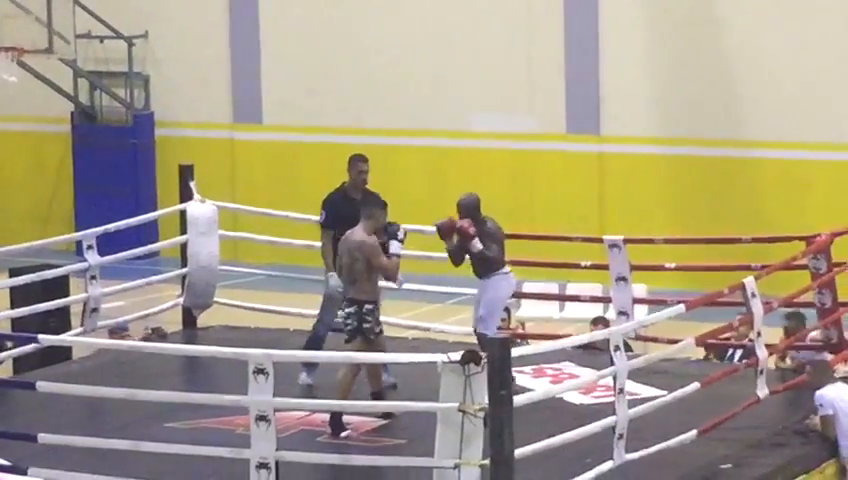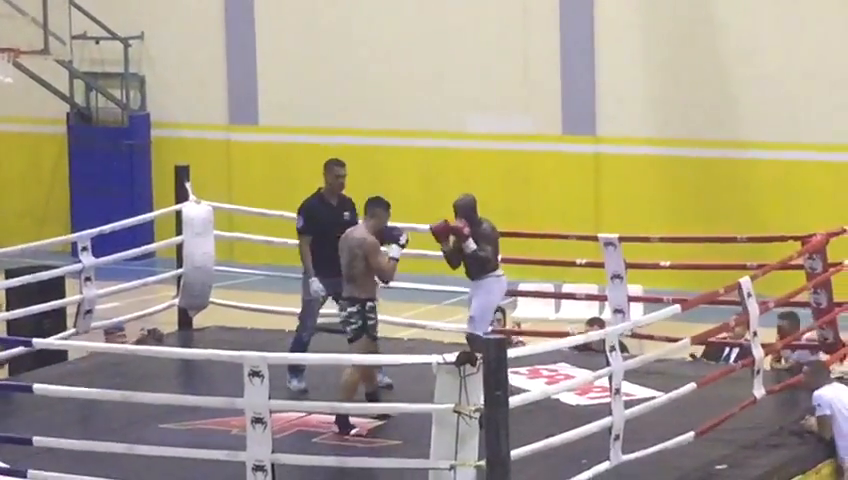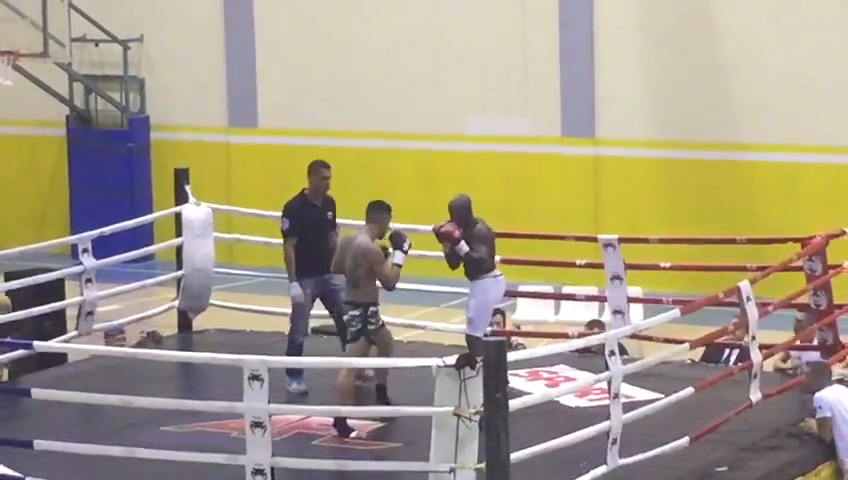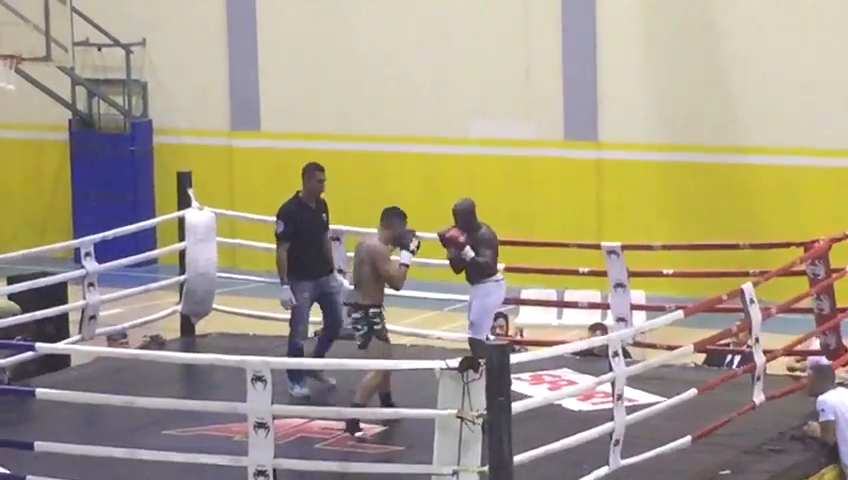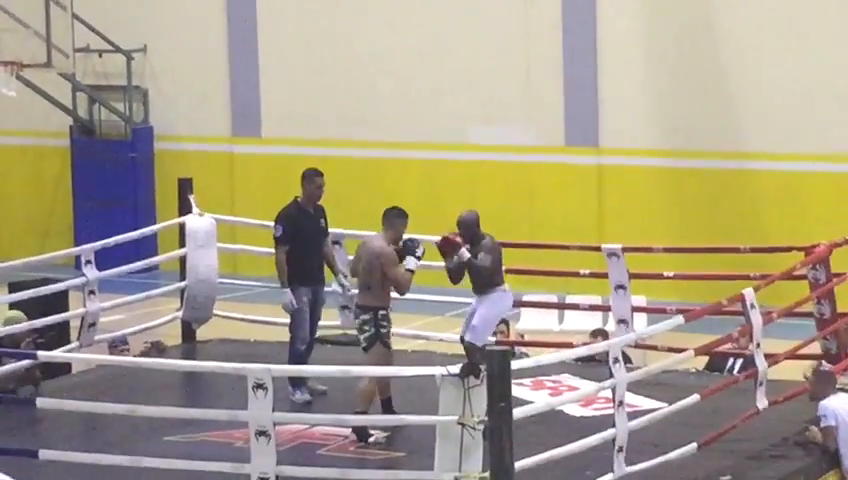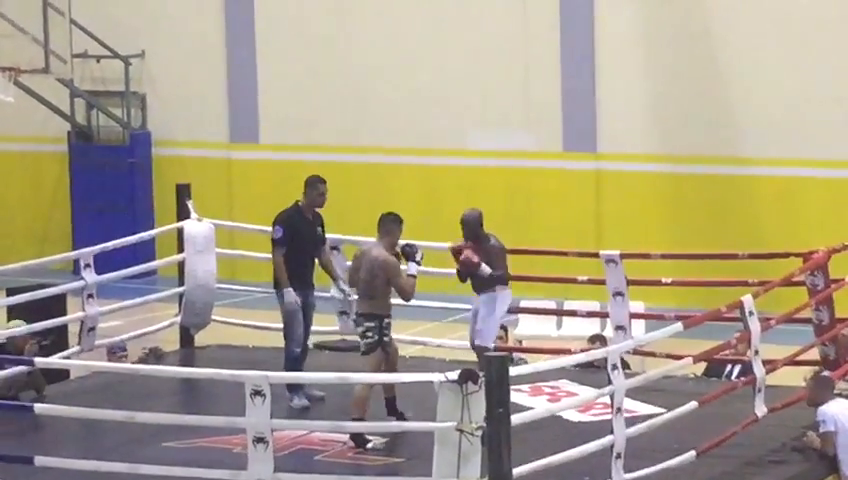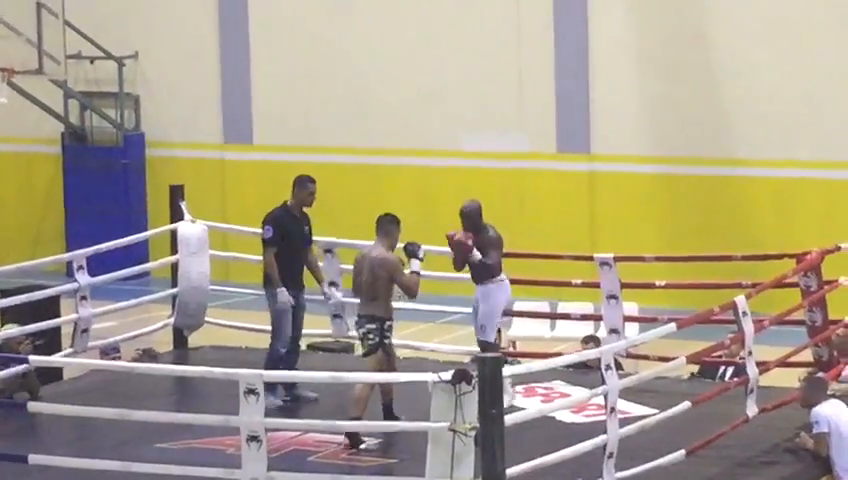
dt=0.2s
person 1, frame 1
left shoulder: (349, 237)
right shoulder: (368, 243)
right elbow: (391, 274)
right wrist: (396, 243)
left hip: (358, 304)
right hip: (361, 308)
left knee: (377, 354)
right knee: (353, 365)
left ankle: (380, 404)
right ankle: (336, 420)
person 1, frame 2
left shoulder: (349, 234)
right shoulder: (367, 241)
right elbow: (386, 276)
right wrist: (396, 247)
left hip: (353, 302)
right hip: (360, 306)
left knee: (370, 357)
right knee: (358, 364)
left ankle: (372, 404)
right ankle: (342, 419)
person 1, frame 3
left shoulder: (350, 240)
right shoulder: (371, 249)
left elbow: (336, 267)
right elbow: (390, 283)
right wrist: (399, 253)
left hip: (359, 306)
right hip: (362, 310)
left knee: (386, 344)
right knee: (352, 366)
left ankle: (382, 400)
right ankle: (340, 421)
person 1, frame 4
left shoulder: (369, 243)
right shoulder: (377, 249)
right elbow: (396, 283)
left wrist: (398, 248)
right wrist: (407, 253)
left hip: (365, 309)
right hip: (365, 312)
left knee: (383, 360)
right knee: (379, 367)
left ankle: (387, 404)
right ankle: (353, 418)
person 1, frame 5
left shoulder: (366, 243)
right shoulder: (385, 252)
left elbow: (353, 271)
right elbow: (402, 288)
right wrist: (412, 259)
left hip: (366, 310)
right hip: (374, 314)
left knee: (385, 363)
left ankle: (388, 411)
right ankle: (359, 426)
person 1, frame 6
left shoulder: (362, 252)
right shoulder: (387, 261)
left elbow: (351, 281)
right elbow: (407, 295)
right wrist: (413, 264)
left hip: (364, 316)
right hip: (375, 321)
left knee: (391, 361)
left ankle: (393, 412)
right ankle: (356, 432)
person 1, frame 7
left shoulder: (363, 256)
right shoulder: (389, 260)
right elbow: (412, 291)
right wrist: (415, 261)
left hip: (365, 319)
right hip: (378, 323)
left knee: (389, 364)
left ankle: (389, 414)
right ankle: (352, 433)
person 2, frame 1
left shoulder: (373, 199)
right shoulder: (334, 200)
right elbow: (326, 239)
right wrist: (331, 273)
right hip: (340, 272)
right knee: (325, 322)
left ankle: (379, 370)
right ankle: (308, 369)
person 2, frame 2
left shoulder: (348, 205)
right shoulder: (310, 207)
right elbow: (304, 244)
right wrist: (313, 279)
left hip: (343, 276)
right hip: (319, 277)
right knee: (307, 328)
right ankle: (295, 374)
person 2, frame 3
left shoulder: (329, 203)
right shoulder: (294, 208)
right elbow: (288, 247)
right wrist: (293, 282)
left hip: (329, 274)
right hip: (304, 278)
left knee: (346, 320)
right knee: (299, 329)
right ankle: (294, 377)
person 2, frame 4
left shoulder: (322, 206)
right shoulder: (289, 211)
right elbow: (281, 250)
left wrist: (333, 272)
right wrist: (284, 285)
left hip: (324, 277)
right hip: (301, 280)
left knee: (335, 324)
right knee: (300, 332)
left ankle: (315, 367)
right ankle: (296, 380)
person 2, frame 5
left shoulder: (319, 212)
right shoulder: (288, 215)
right elbow: (280, 254)
left wrist: (339, 275)
right wrist: (285, 289)
left hip: (317, 283)
right hip: (297, 286)
left knee: (310, 336)
right knee: (300, 337)
left ankle: (302, 379)
right ankle: (296, 386)
person 2, frame 6
left shoulder: (317, 219)
right shoulder: (286, 218)
left elbow: (322, 253)
right elbow: (277, 256)
left wrist: (338, 281)
right wrist: (286, 289)
left hip: (307, 287)
right hip: (289, 289)
left knee: (303, 340)
right knee: (295, 340)
left ankle: (298, 385)
right ankle: (294, 392)
person 2, frame 7
left shoulder: (304, 218)
right shoulder: (276, 218)
right elbow: (269, 256)
left wrist: (322, 283)
right wrist: (280, 289)
left hip: (297, 288)
right hip: (279, 289)
left knee: (294, 340)
right knee: (281, 340)
left ankle: (290, 387)
right ankle: (268, 390)
person 3, frame 1
left shoulder: (490, 229)
right shoulder: (469, 228)
left elbow: (494, 261)
right elbow: (457, 261)
left wrist: (473, 241)
right wrist: (448, 239)
left hip: (498, 281)
right hip: (487, 281)
left knee: (484, 334)
right knee: (480, 330)
person 3, frame 2
left shoulder: (485, 230)
right shoulder: (464, 229)
left elbow: (487, 262)
right elbow: (454, 263)
left wrist: (466, 241)
right wrist: (443, 241)
left hip: (490, 283)
right hip: (479, 283)
left knee: (473, 335)
right knee: (478, 333)
person 3, frame 3
left shoulder: (480, 231)
right shoulder: (462, 230)
left elbow: (481, 262)
right elbow: (453, 264)
left wrist: (458, 243)
right wrist: (447, 243)
left hip: (488, 284)
right hip: (479, 284)
left knee: (473, 336)
right knee: (474, 332)
person 3, frame 4
left shoulder: (484, 234)
right shoulder: (466, 233)
left elbow: (486, 267)
right elbow: (457, 268)
left wrist: (465, 249)
right wrist: (450, 247)
left hip: (489, 287)
right hip: (480, 287)
left knee: (475, 339)
right knee: (477, 336)
person 3, frame 5
left shoulder: (487, 244)
right shoulder: (467, 246)
left elbow: (482, 270)
right elbow: (455, 279)
left wrist: (460, 251)
right wrist: (448, 257)
left hip: (497, 297)
right hip: (483, 297)
left knee: (471, 344)
right knee: (467, 340)
person 3, frame 6
left shoulder: (493, 246)
right shoulder: (469, 245)
left elbow: (504, 278)
right elbow: (463, 279)
left wrist: (480, 267)
right wrist: (460, 262)
left hip: (496, 296)
right hip: (482, 297)
left knee: (482, 346)
right knee: (476, 343)
person 3, frame 7
left shoulder: (491, 236)
right shoulder: (468, 234)
left elbow: (493, 267)
right elbow: (458, 267)
left wrist: (471, 251)
right wrist: (456, 248)
left hip: (494, 287)
right hip: (482, 287)
left knee: (486, 340)
right knee: (485, 339)
left ankle: (504, 389)
right ankle: (500, 385)
